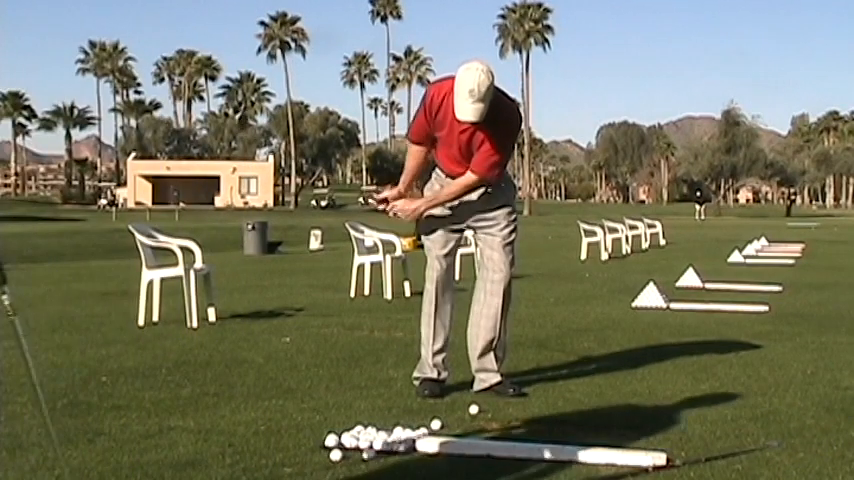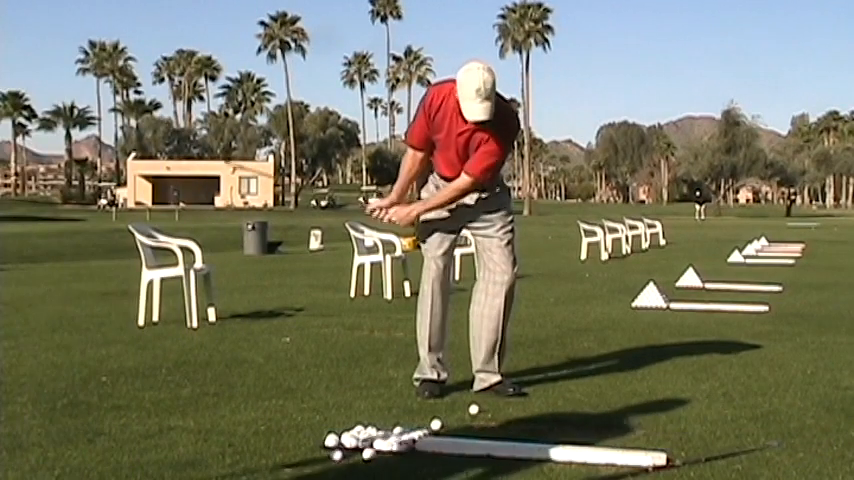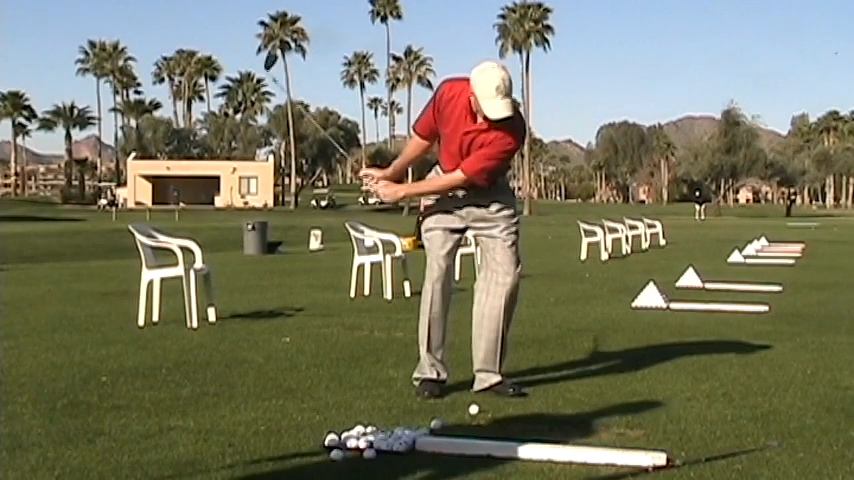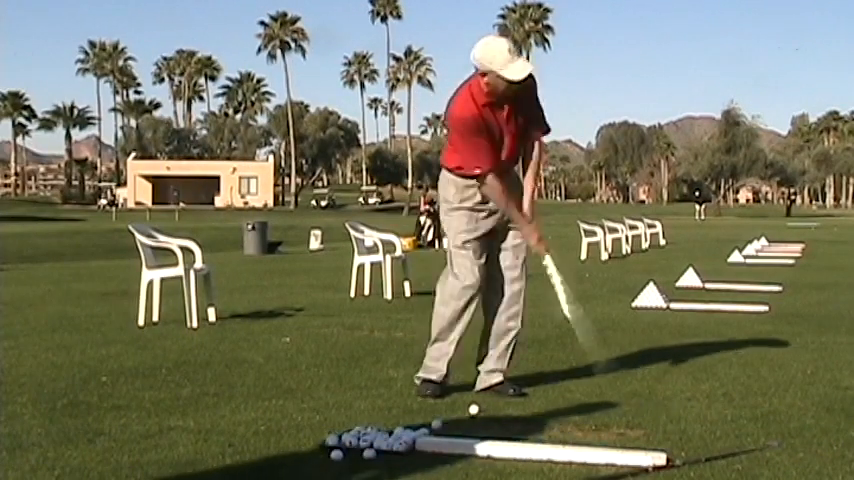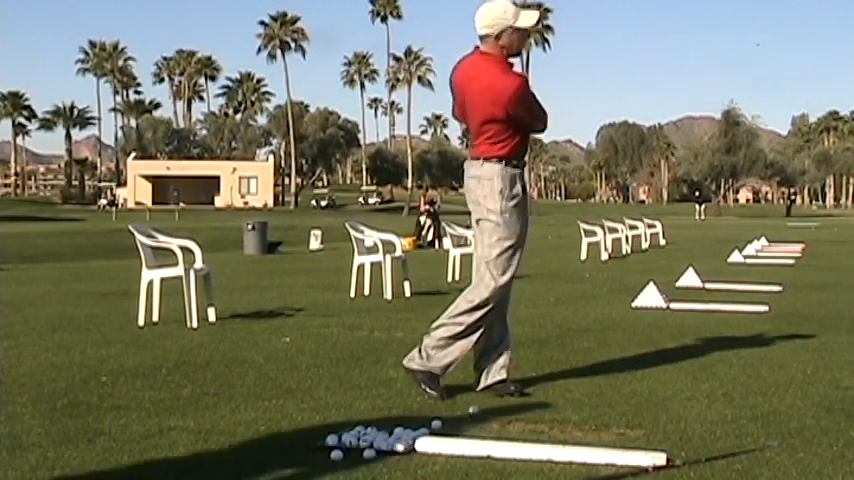
dt=0.3s
person 1, frame 1
left shoulder: (507, 116)
right shoulder: (436, 94)
left elbow: (475, 177)
right elbow: (419, 145)
left wrist: (421, 205)
right wrist: (402, 190)
left hip: (492, 193)
right hip: (443, 183)
left knee: (497, 274)
right knee: (438, 272)
left ankle: (487, 371)
right ankle: (430, 370)
person 1, frame 2
left shoulder: (505, 121)
right shoulder: (435, 97)
left elbow: (470, 180)
right elbow: (417, 150)
left wrist: (417, 210)
right wrist: (396, 196)
left hip: (487, 197)
right hip: (440, 187)
left knee: (501, 275)
right knee: (435, 274)
left ankle: (488, 372)
right ankle: (430, 370)
person 1, frame 3
left shoulder: (511, 131)
right shoulder: (448, 94)
left elbow: (463, 178)
right elbow: (423, 136)
left wrist: (397, 187)
right wrist: (391, 173)
left hip: (491, 197)
right hip: (444, 191)
left knee: (504, 276)
right knee: (437, 275)
left ankle: (487, 372)
right ankle: (431, 370)
person 1, frame 4
left shoulder: (522, 88)
right shoulder: (465, 109)
left elbow: (533, 137)
right elbow: (486, 176)
left wrist: (529, 186)
right wrist: (525, 225)
left hip: (508, 186)
right hip: (464, 190)
left knee: (512, 278)
right knee: (466, 279)
left ankle: (492, 372)
right ankle: (433, 370)
person 1, frame 5
left shoulder: (464, 68)
right shoulder: (511, 84)
right elbow: (539, 124)
right wrist: (519, 116)
left hip: (482, 171)
right hip: (499, 178)
left knee: (492, 277)
right knee: (493, 279)
left ankle: (491, 370)
right ankle: (428, 357)
